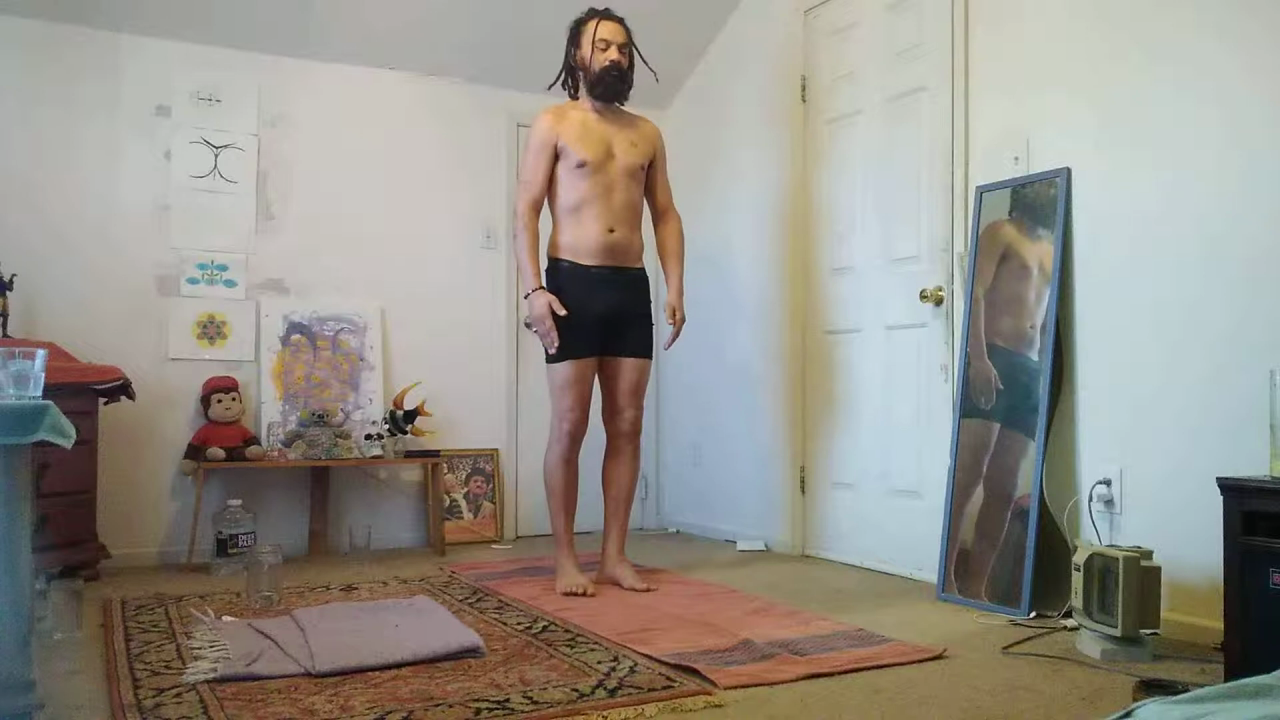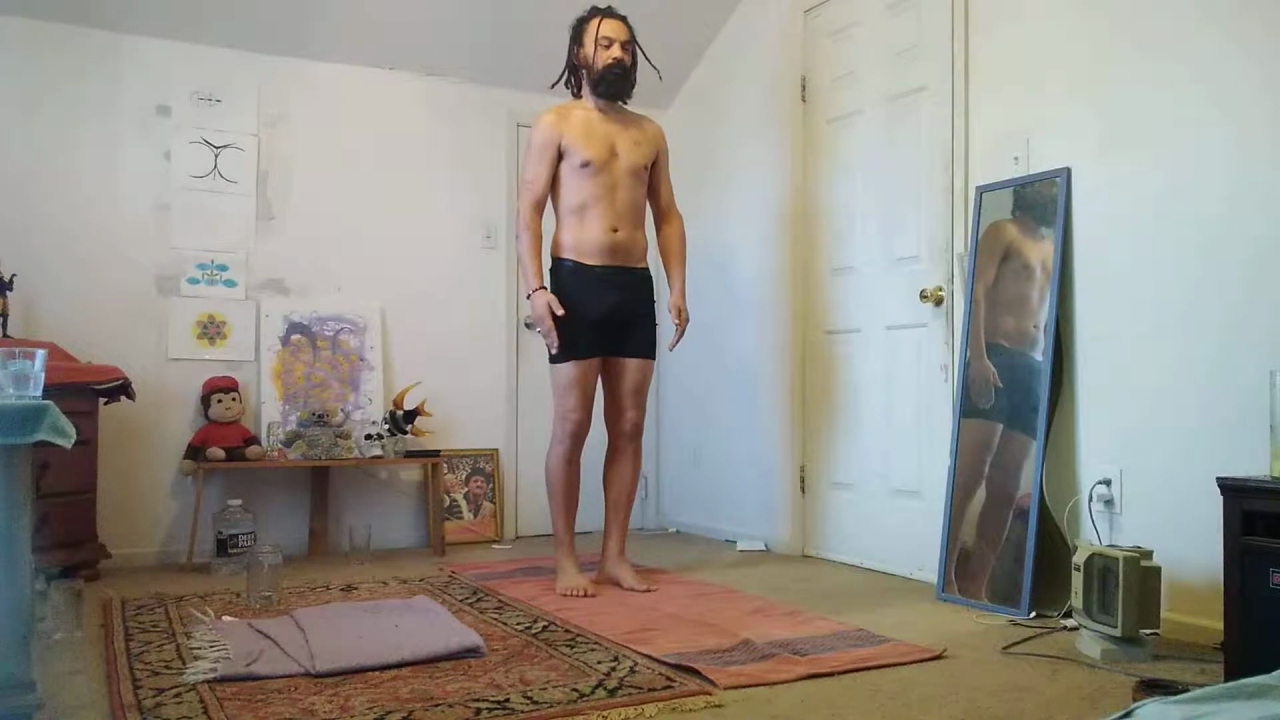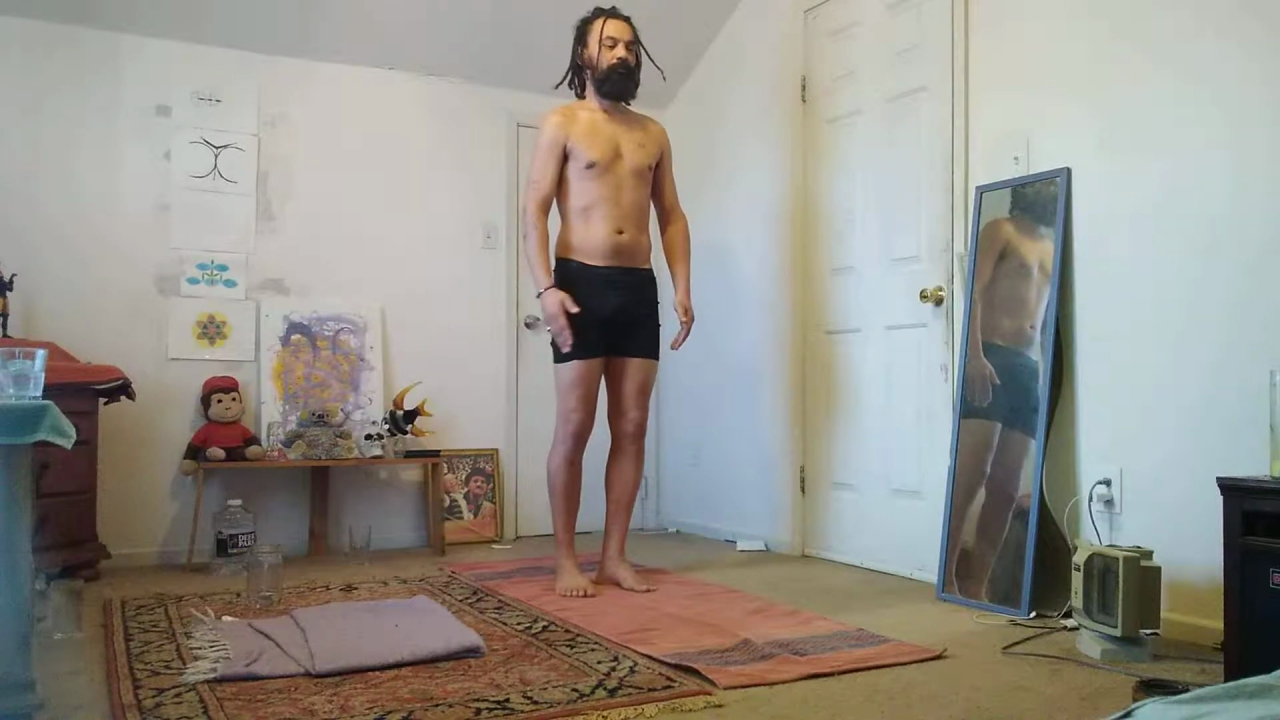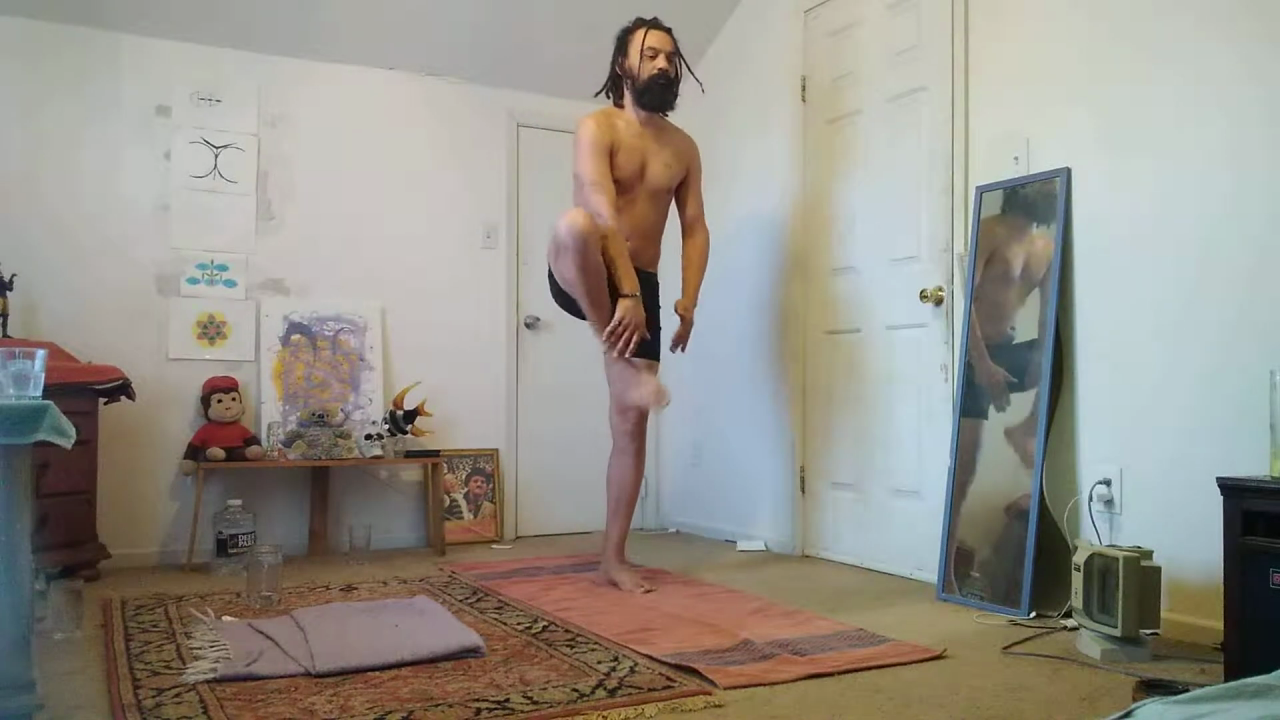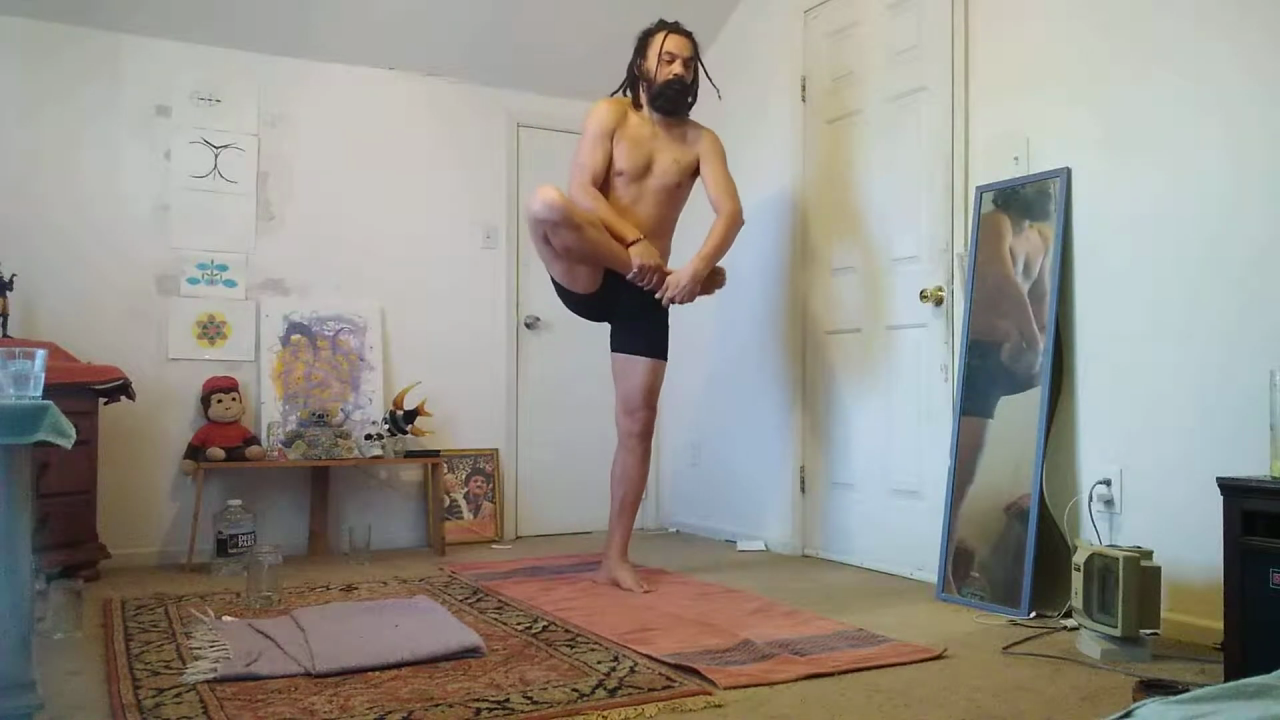
dt=1s
person 1, frame 1
left shoulder: (647, 133)
right shoulder: (553, 124)
left elbow: (666, 215)
right elbow: (526, 210)
left wrist: (675, 289)
right wrist: (534, 288)
left hip: (632, 288)
right hip: (574, 284)
left knee: (627, 426)
right knee: (569, 426)
left ankle: (614, 554)
right ankle: (566, 559)
person 1, frame 2
left shoulder: (650, 133)
right shoulder: (555, 124)
left elbow: (667, 215)
right elbow: (529, 210)
left wrist: (677, 288)
right wrist: (535, 288)
left hip: (636, 288)
right hip: (577, 283)
left knee: (629, 427)
right knee: (572, 427)
left ankle: (614, 555)
right ankle: (566, 559)
person 1, frame 3
left shoulder: (653, 133)
right shoulder: (561, 124)
left elbow: (671, 216)
right elbow: (535, 211)
left wrist: (682, 289)
right wrist: (546, 287)
left hip: (639, 288)
right hip: (581, 284)
left knee: (632, 427)
right knee: (574, 426)
left ankle: (613, 556)
right ankle: (566, 560)
person 1, frame 4
left shoulder: (684, 147)
right shoulder: (597, 128)
left elbow: (695, 228)
right elbow: (604, 214)
left wrist: (688, 300)
right wrist: (627, 295)
left hip: (641, 287)
right hip: (584, 281)
left knee: (631, 423)
right knee: (572, 223)
left ankle: (614, 558)
right ankle: (632, 370)
person 1, frame 5
left shoulder: (701, 140)
right shoulder: (610, 115)
left elbow: (731, 212)
right elbow: (582, 189)
left wrist: (695, 268)
right wrist: (635, 242)
left hip: (644, 291)
right hip: (588, 279)
left knee: (638, 422)
right knee: (545, 201)
left ankle: (614, 558)
person 2, frame 1
left shoulder: (1052, 250)
right shoulder: (1000, 233)
right elbow: (976, 293)
left wrist: (1048, 374)
right wrist: (979, 358)
left hip: (1029, 372)
right hip: (992, 363)
left knee: (1004, 488)
right knee: (967, 476)
left ankle: (975, 584)
right ankle: (945, 578)
person 2, frame 2
left shoulder: (1054, 248)
right shoulder: (1002, 232)
left elbow: (1050, 316)
right elbow: (977, 294)
right wrist: (978, 357)
left hip: (1035, 371)
right hip: (995, 362)
left knee: (1006, 487)
right knee: (968, 476)
left ankle: (975, 584)
right ankle: (945, 577)
person 2, frame 3
left shoulder: (1054, 251)
right shoulder: (1000, 231)
right elbow: (973, 292)
right wrist: (975, 356)
left hip: (1027, 369)
right hip: (990, 361)
left knee: (1006, 488)
right knee: (970, 476)
left ankle: (975, 585)
right ankle: (945, 579)
person 2, frame 4
left shoulder: (1048, 248)
right shoulder: (989, 231)
left elbow: (1050, 315)
right elbow: (963, 297)
right wrist: (981, 363)
left hip: (1004, 351)
right hip: (972, 356)
right knee: (963, 468)
left ankle: (1028, 426)
right ankle: (945, 574)
person 2, frame 5
left shoulder: (1042, 237)
right shoulder: (995, 223)
left elbow: (1040, 298)
right elbow: (1004, 282)
left wrist: (1037, 343)
right wrist: (1034, 340)
left hip: (1014, 355)
right hip: (979, 354)
right knee: (964, 465)
right ankle: (945, 572)
